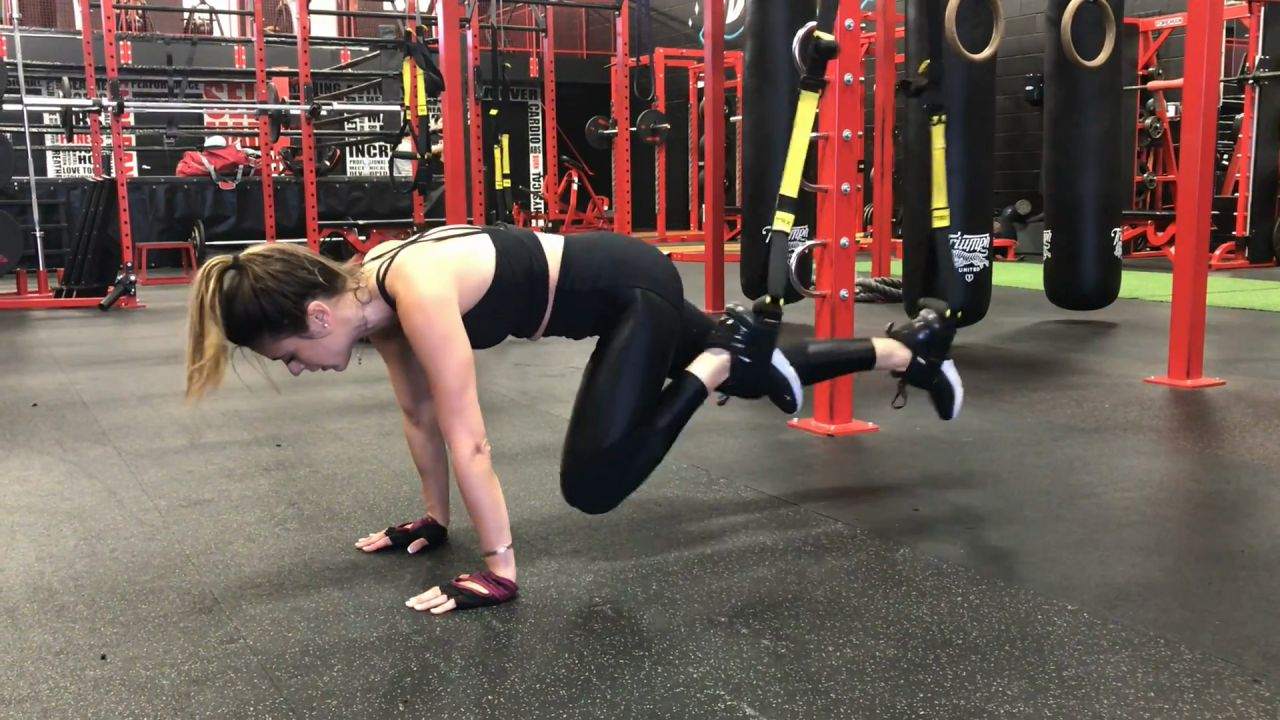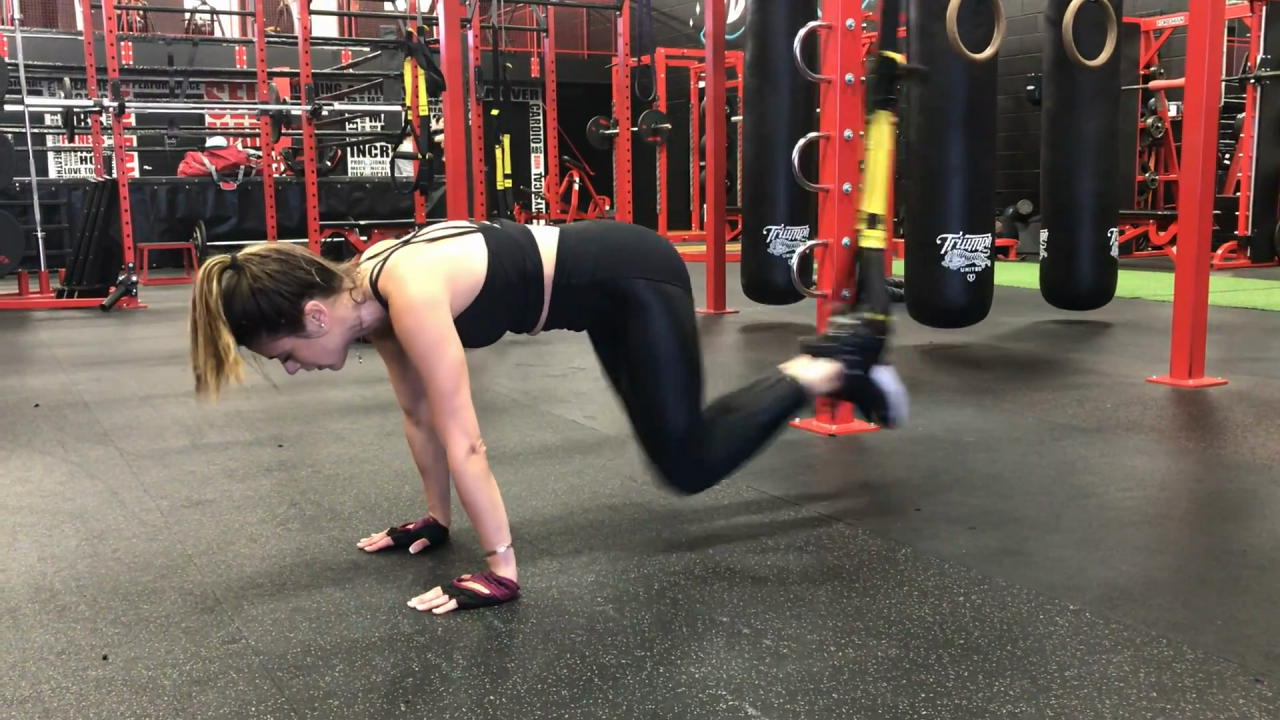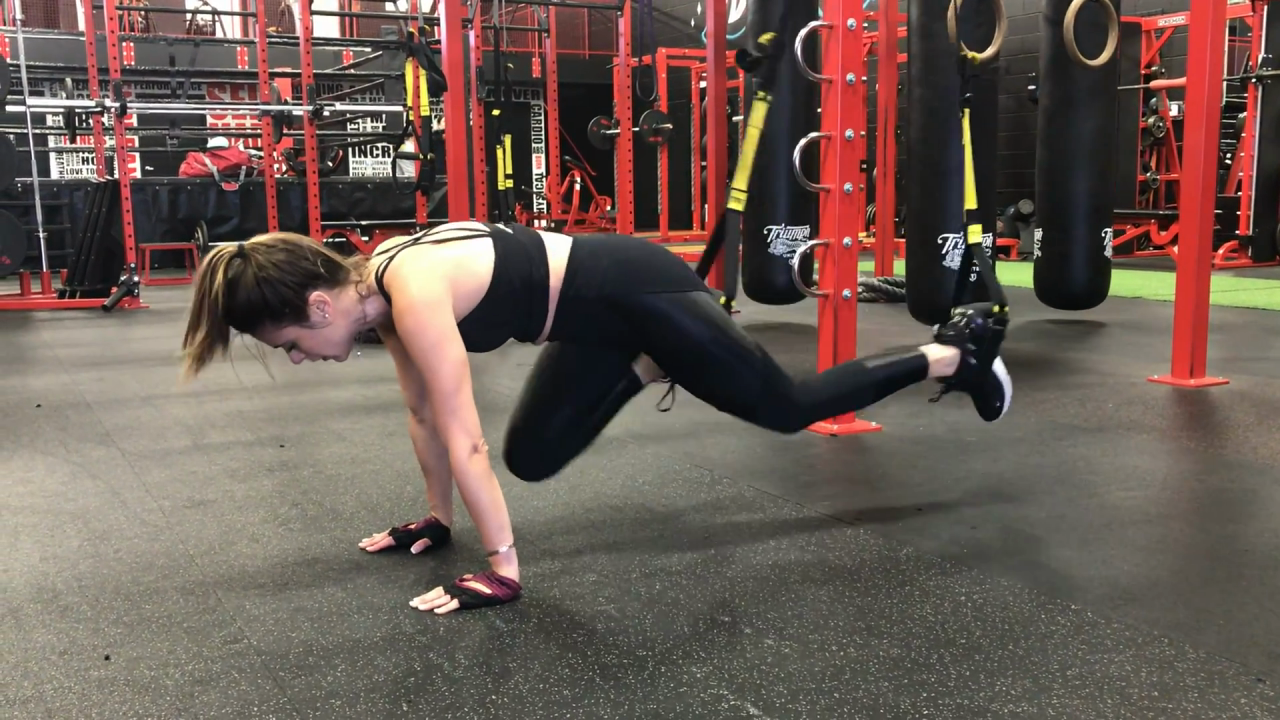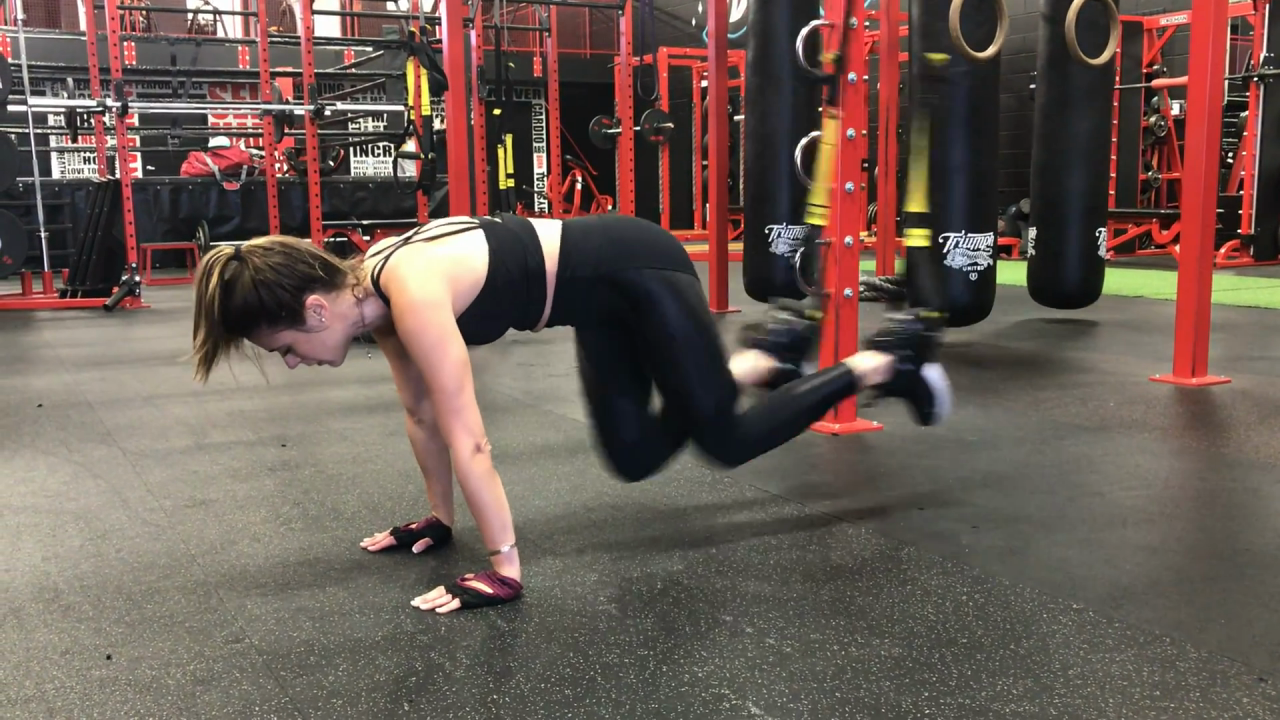
dt=0.2s
person 1, frame 1
left shoulder: (415, 294)
right shoulder: (371, 291)
left elbow: (466, 439)
right elbow: (418, 414)
left wrist: (500, 568)
right wrist: (432, 518)
left hip: (628, 287)
right hip: (604, 289)
left knee: (591, 485)
right knee: (751, 373)
left ankle: (721, 358)
right ankle: (909, 350)
person 1, frame 2
left shoulder: (409, 296)
right shoulder: (361, 290)
left elbow: (461, 439)
right elbow: (417, 413)
left wrist: (500, 568)
right wrist: (434, 519)
left hip: (629, 278)
right hip: (597, 281)
left knee: (690, 466)
right knee: (680, 428)
left ankle: (835, 372)
right ankle: (841, 366)
person 1, frame 3
left shoulder: (412, 296)
right shoulder: (378, 281)
left elbow: (463, 439)
right elbow: (424, 414)
left wrist: (504, 569)
right wrist: (438, 518)
left hip: (637, 291)
right hip: (602, 301)
left knee: (784, 404)
right knee: (534, 457)
left ankle: (955, 354)
right ankle: (647, 366)
person 1, frame 4
left shoulder: (411, 293)
right shoulder: (371, 286)
left elbow: (465, 436)
right elbow: (419, 411)
left wrist: (505, 568)
right wrist: (439, 518)
left hip: (634, 270)
right hip: (597, 284)
left knee: (729, 441)
right knee: (632, 460)
left ankle: (887, 363)
right ankle: (754, 362)
